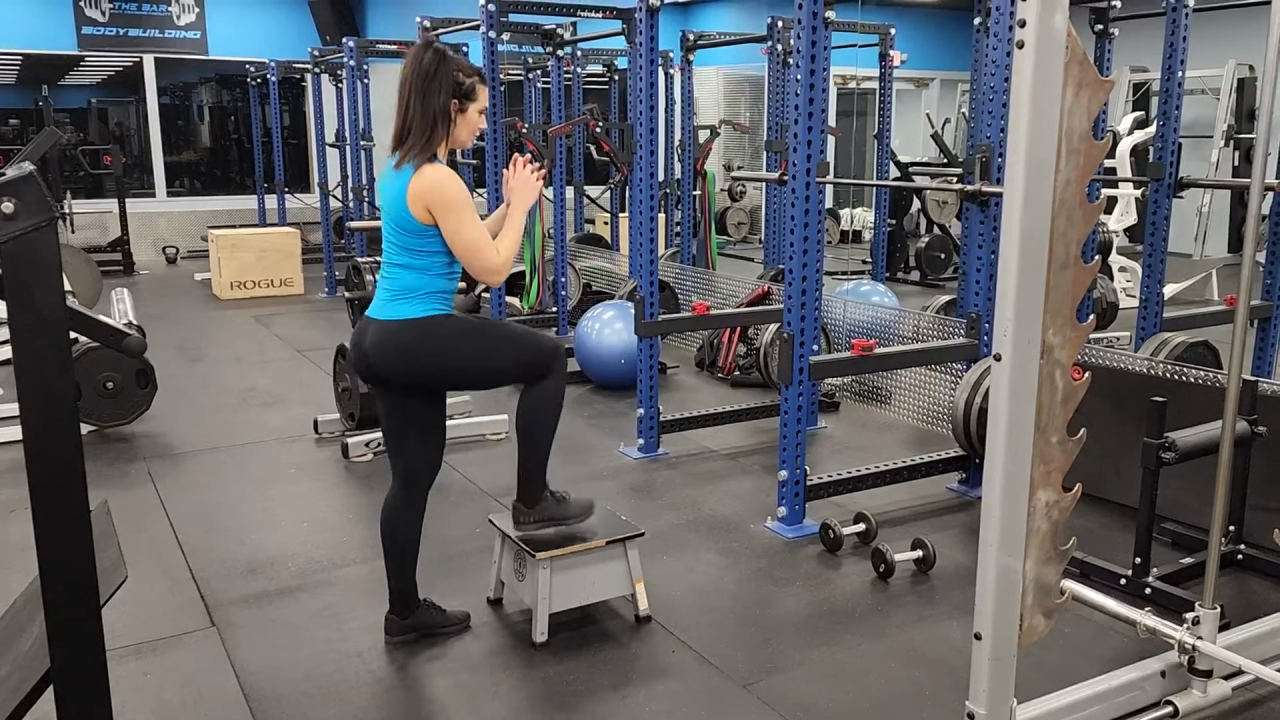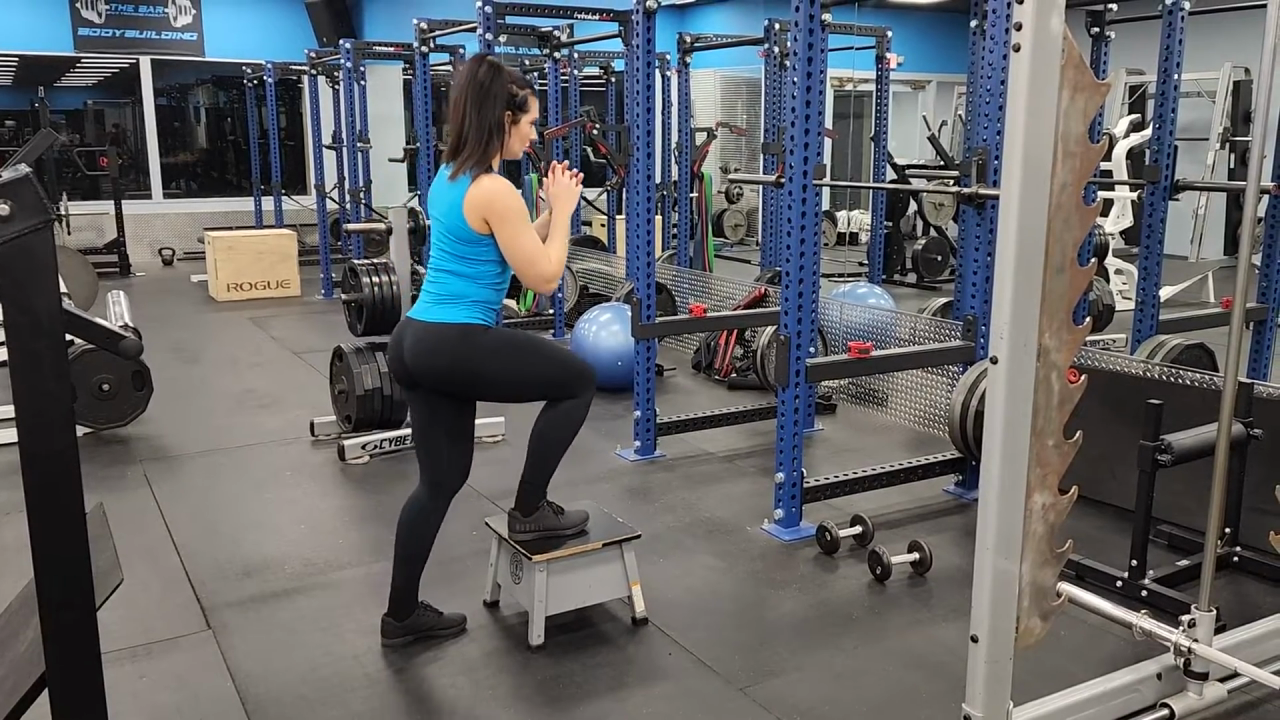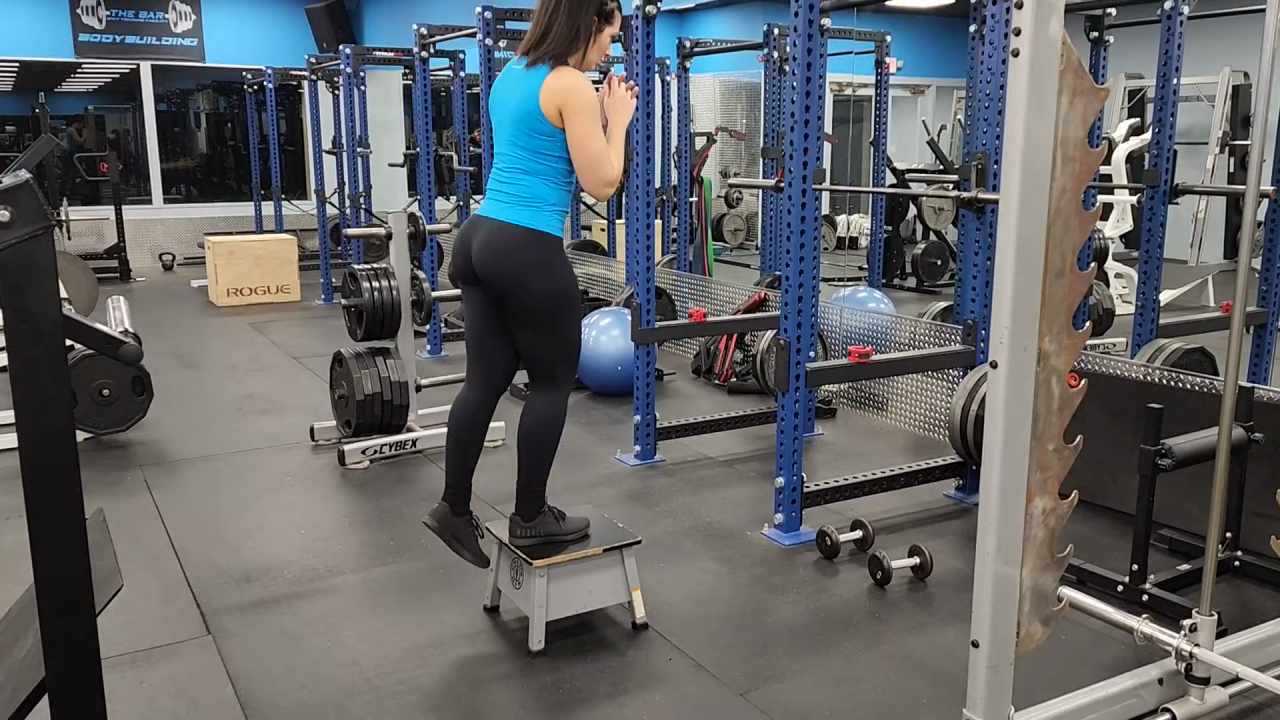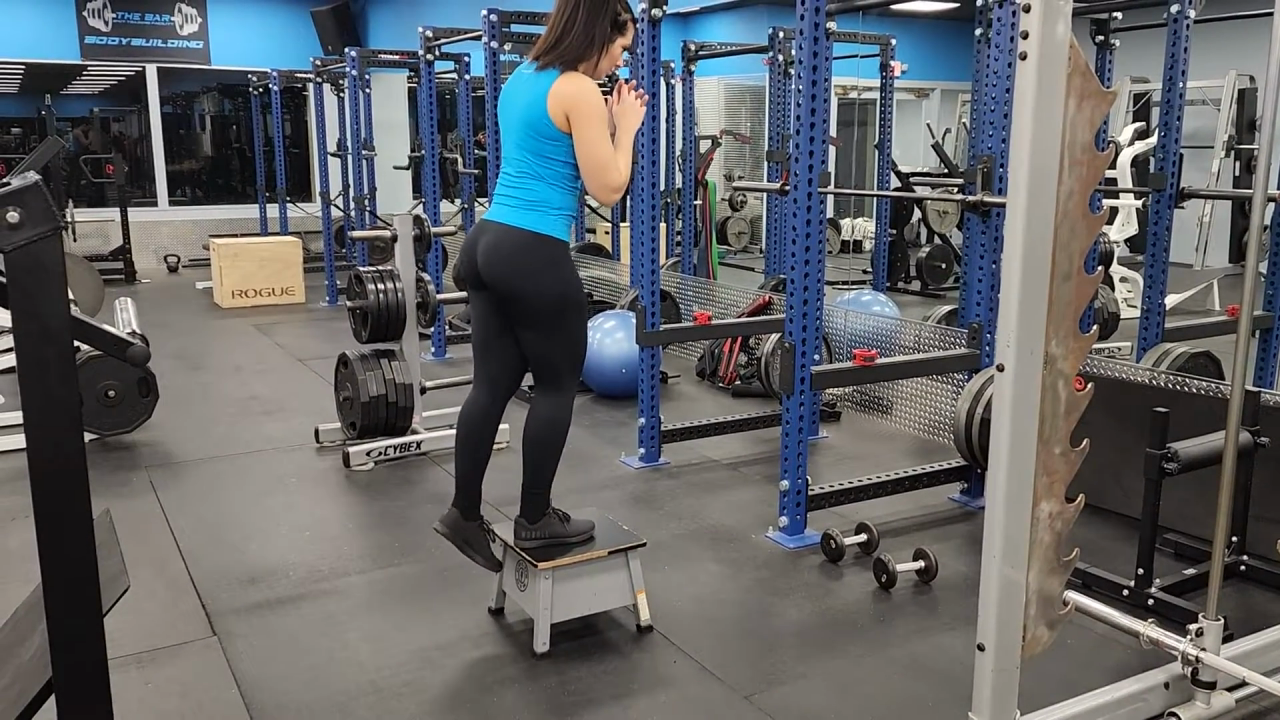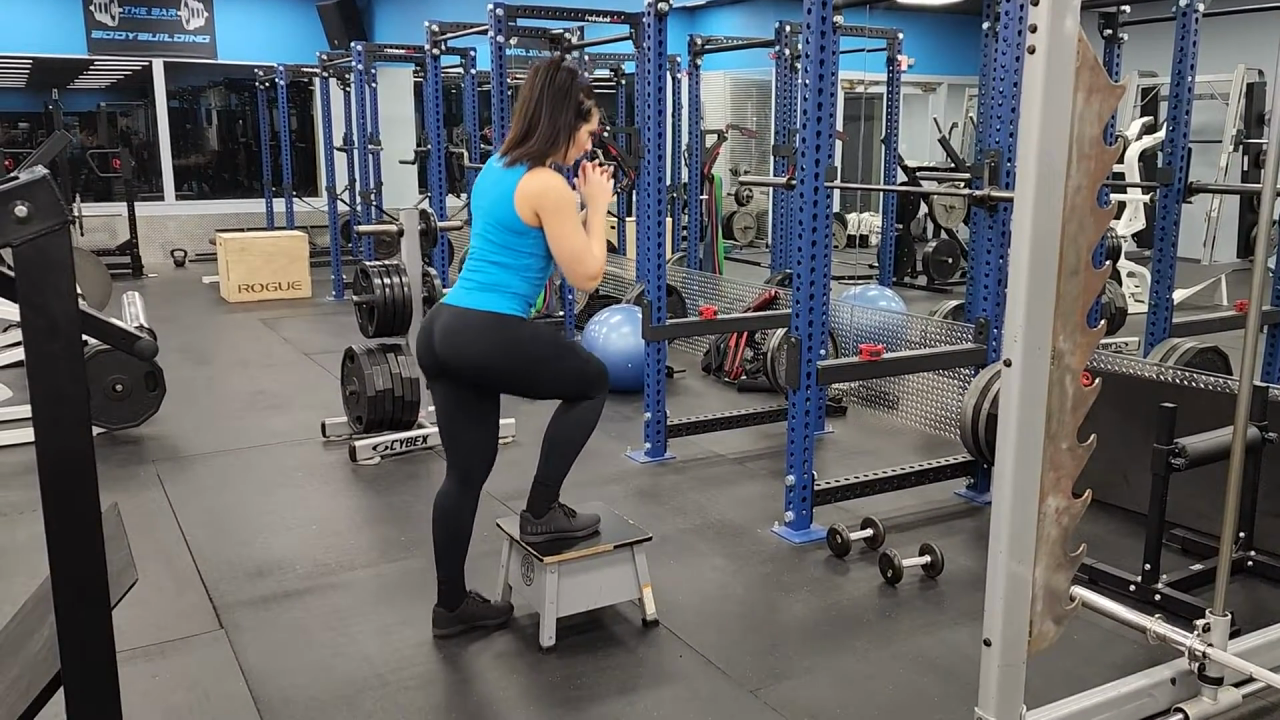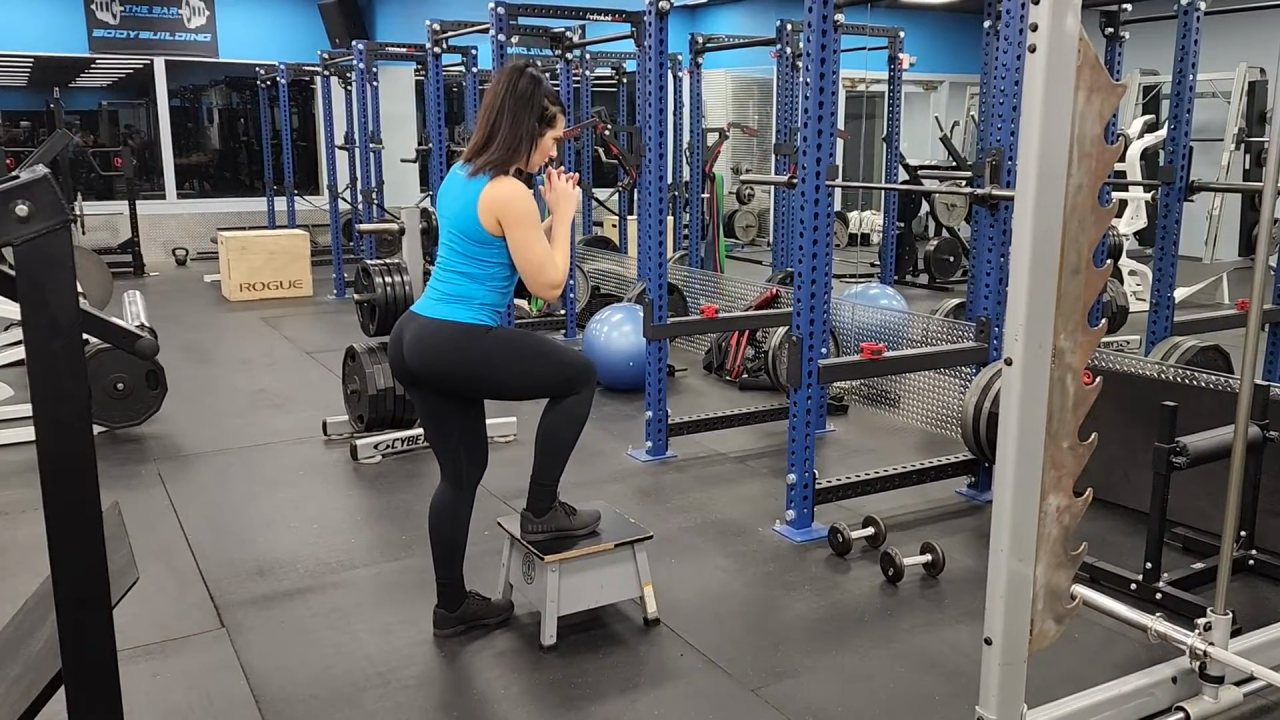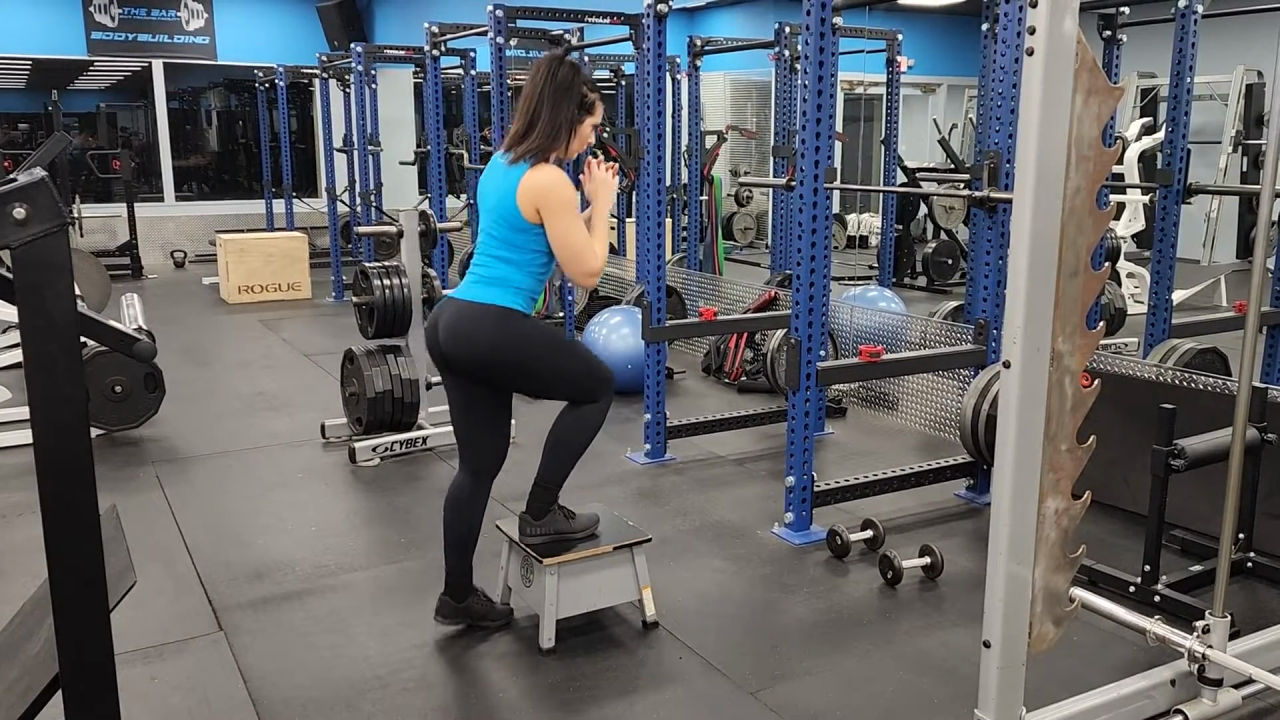
dt=0.7s
person 1, frame 1
left shoulder: (400, 168)
right shoulder: (438, 180)
right elbow: (492, 270)
left wrist: (511, 205)
right wrist: (519, 206)
left hip: (379, 340)
right hip: (416, 340)
left knee: (412, 477)
right knee: (549, 358)
left ankle: (405, 612)
right ankle: (532, 499)
person 1, frame 2
left shoulder: (449, 176)
right shoulder: (493, 191)
right elbow: (543, 278)
left wrist: (551, 213)
right wrist: (562, 212)
left hip: (416, 342)
right hip: (457, 345)
left knee: (440, 480)
right knee: (576, 381)
left ankle: (402, 613)
right ankle: (529, 510)
person 1, frame 3
left shoulder: (511, 75)
right shoulder: (570, 84)
right elbow: (601, 183)
left wrist: (598, 120)
right wrist: (617, 122)
left hip: (479, 240)
right hip: (528, 250)
left knee: (485, 380)
right knee: (551, 382)
left ankle: (454, 509)
right ankle: (531, 518)
person 1, frame 4
left shoulder: (521, 78)
right shoulder: (577, 91)
right elbow: (607, 189)
left wrist: (606, 122)
right wrist: (625, 129)
left hip: (485, 243)
right hip: (533, 254)
left knee: (492, 384)
right knee: (557, 385)
left ankle: (464, 514)
right ankle: (535, 519)
person 1, frame 5
left shoulder: (496, 168)
right shoulder: (546, 184)
right elbow: (586, 275)
left wrist: (580, 204)
right wrist: (597, 207)
left hip: (442, 331)
right hip: (490, 336)
left knee: (466, 469)
right knee: (590, 384)
left ankle: (451, 604)
right ankle: (541, 514)
person 1, frame 6
left shoulder: (460, 175)
right shoulder: (508, 193)
right elbow: (548, 284)
left wrist: (550, 215)
right wrist: (563, 215)
left hip: (414, 340)
right hip: (457, 347)
left knee: (460, 474)
right knee: (578, 376)
left ankle: (452, 605)
right ankle: (542, 509)
person 1, frame 7
left shoulder: (502, 163)
right shoulder: (549, 180)
right elbow: (585, 274)
left wrist: (586, 205)
right wrist: (602, 205)
left hip: (451, 325)
right hip: (495, 330)
left knee: (478, 465)
right knee: (596, 387)
left ankle: (459, 596)
right ankle: (541, 514)
